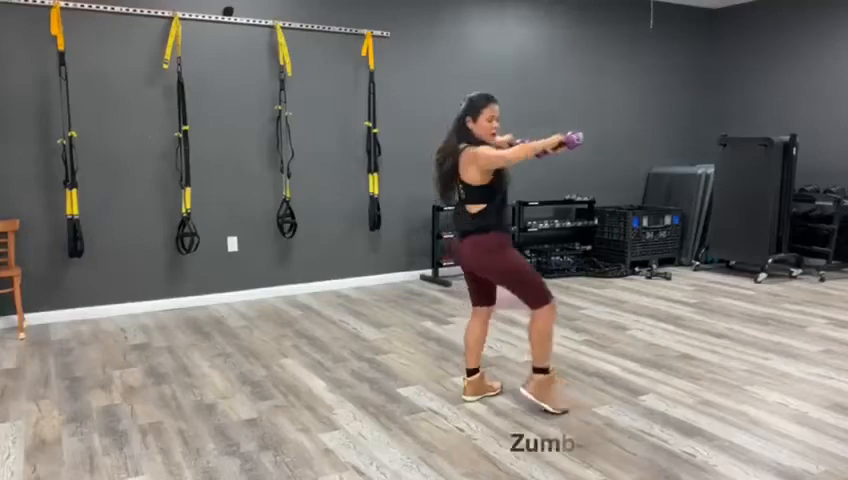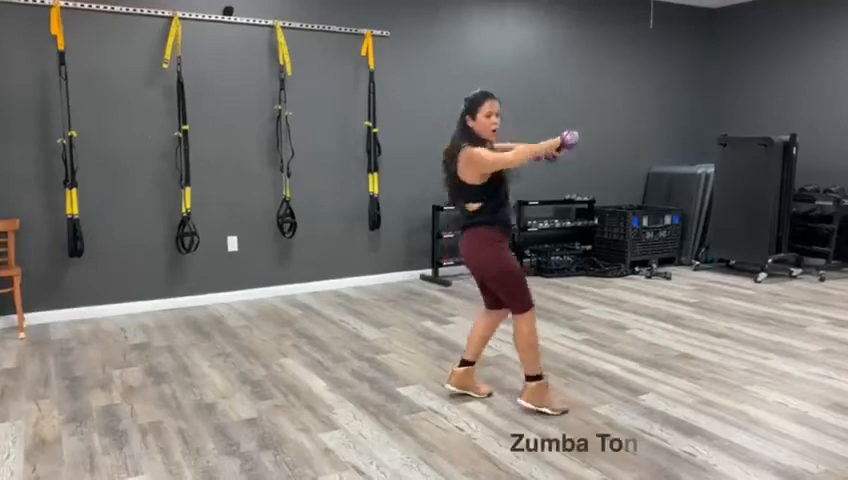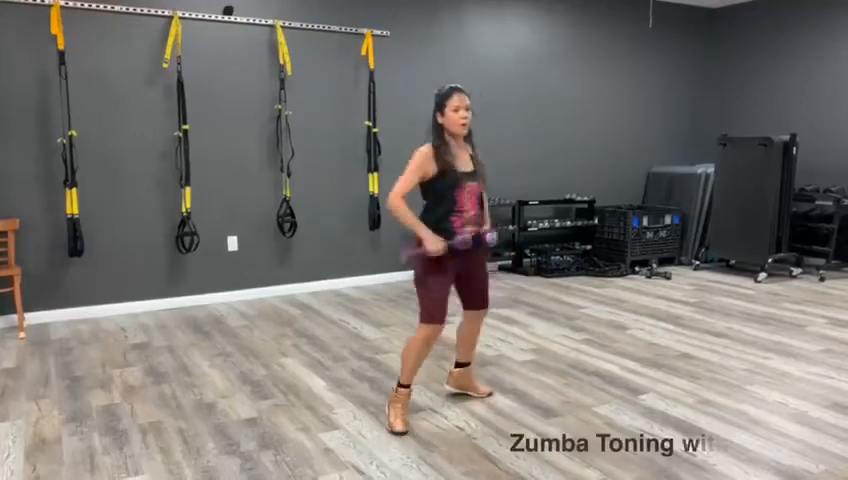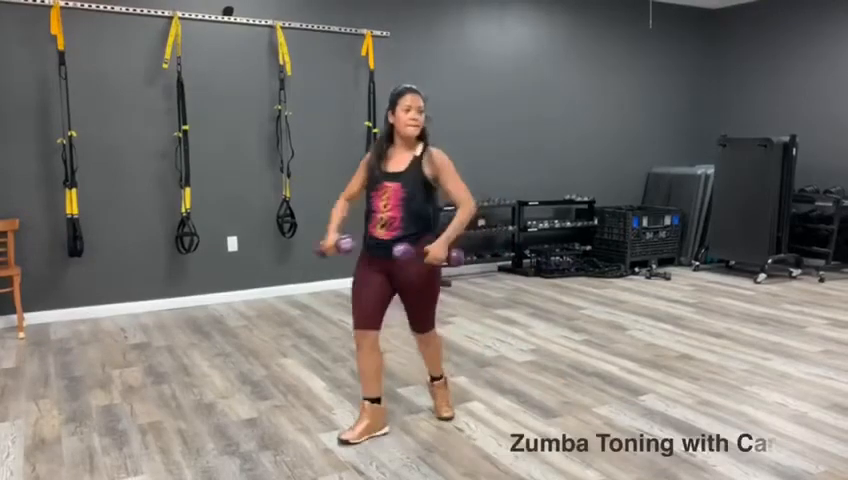
dt=0.4s
person 1, frame 1
left shoulder: (459, 151)
right shoulder: (478, 156)
right elbow: (510, 157)
left wrist: (501, 141)
right wrist: (551, 141)
left hip: (468, 245)
right hip: (490, 245)
left knee: (481, 309)
right knee: (544, 305)
left ankle: (474, 381)
right ankle: (540, 382)
person 1, frame 2
left shoulder: (483, 150)
right shoulder: (471, 155)
left elbow: (507, 151)
right elbow: (508, 159)
left wrist: (531, 148)
right wrist: (548, 145)
left hip: (485, 242)
right hip: (485, 243)
left knee: (497, 308)
right knee: (523, 313)
left ankle: (462, 373)
right ankle: (537, 388)
person 1, frame 3
left shoulder: (473, 154)
right shoulder: (428, 154)
right elbow: (396, 199)
left wrist: (486, 224)
right wrist: (425, 235)
left hip: (471, 248)
right hip: (437, 252)
left knee: (477, 312)
right knee: (431, 327)
left ankle: (461, 374)
right ankle: (399, 397)
person 1, frame 4
left shoulder: (433, 159)
right shoulder: (373, 158)
left elbow: (467, 205)
right elbow: (346, 198)
left wrist: (444, 241)
right wrist: (333, 231)
left hip: (417, 259)
right hip: (373, 259)
left knee: (424, 332)
right knee: (364, 334)
left ankle: (438, 385)
right ankle: (372, 412)
